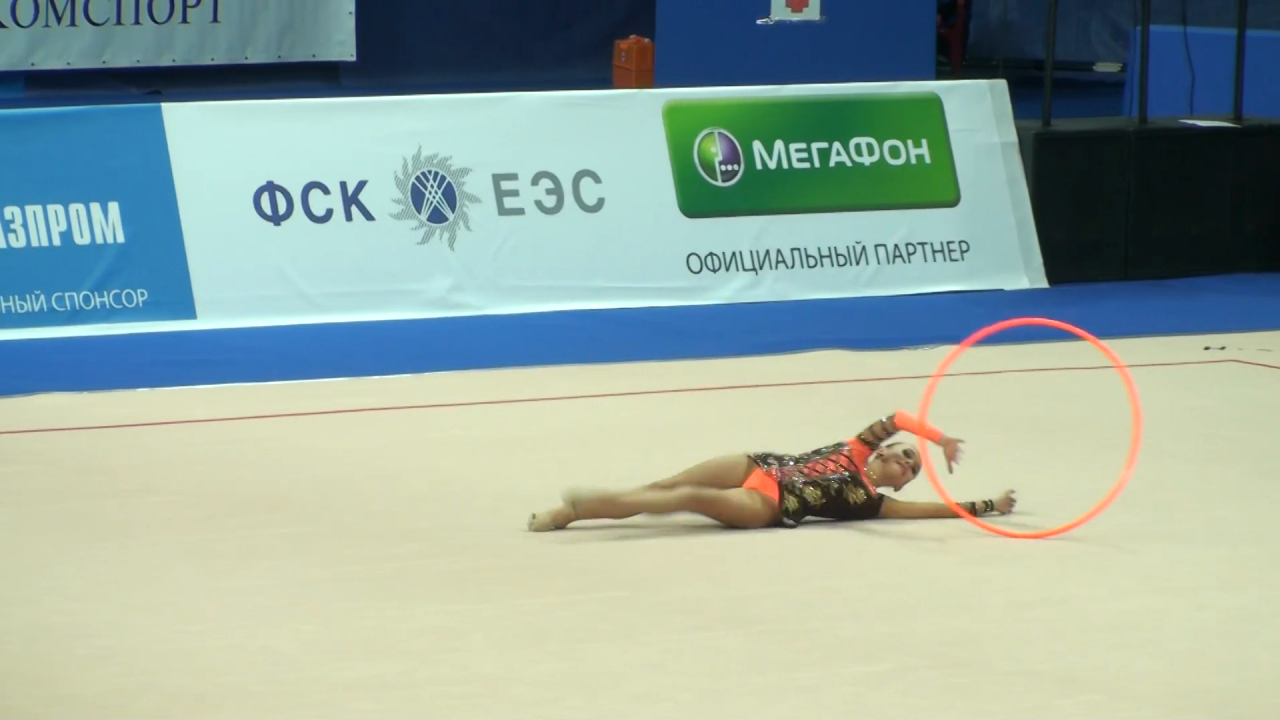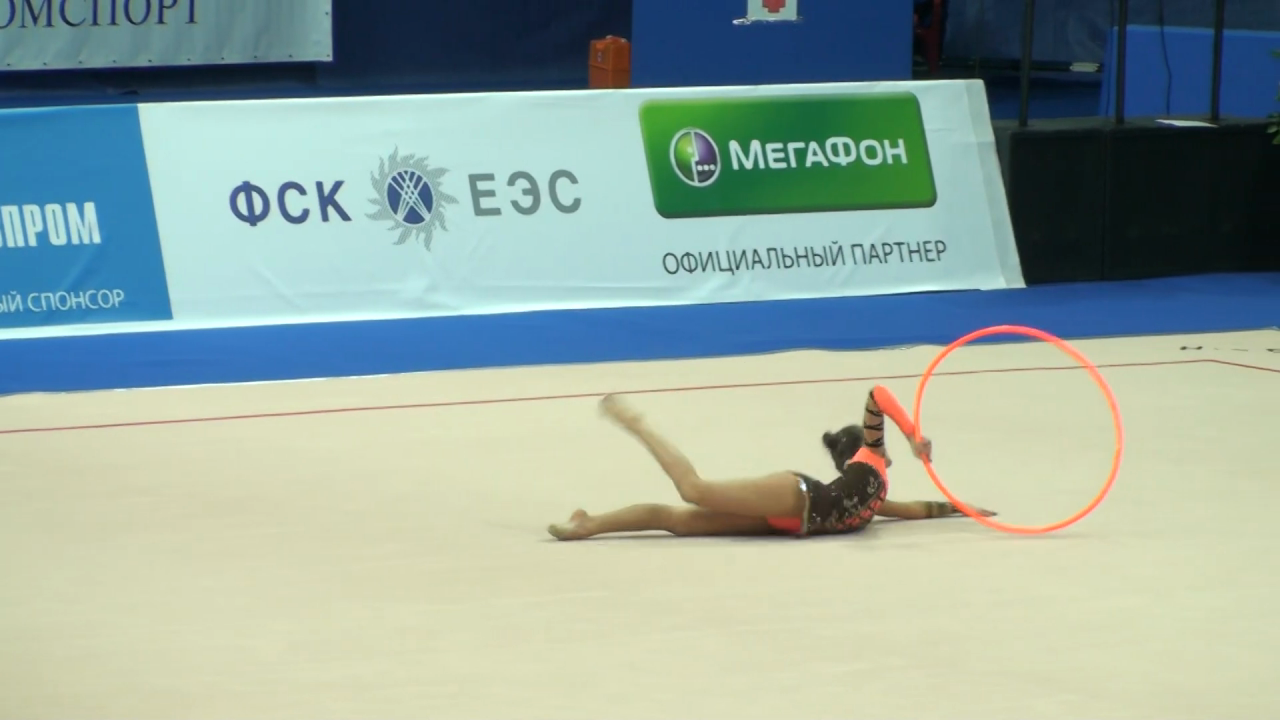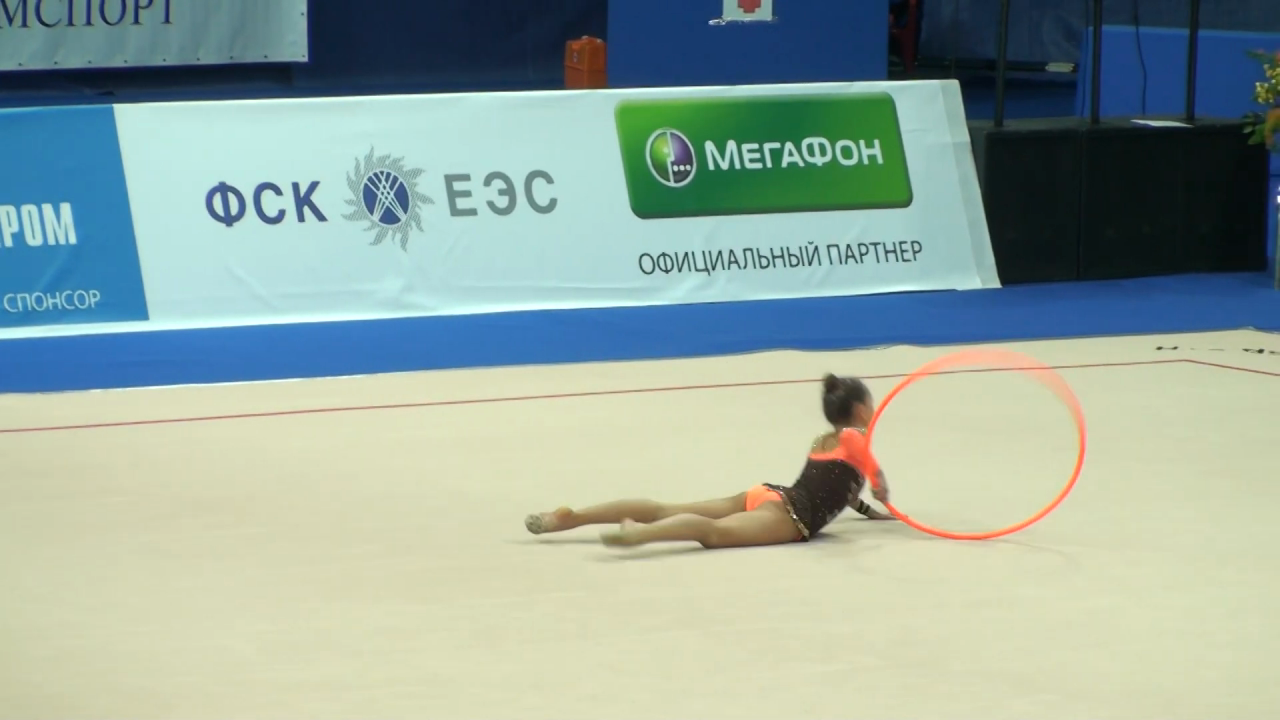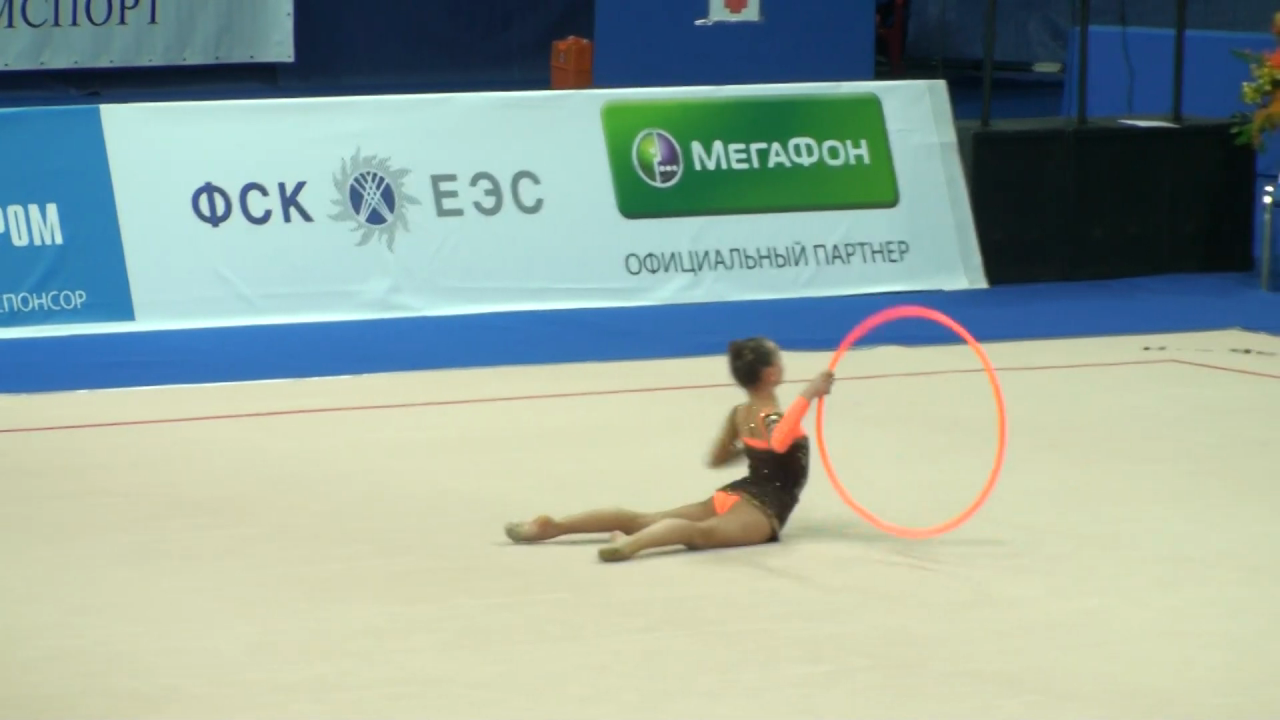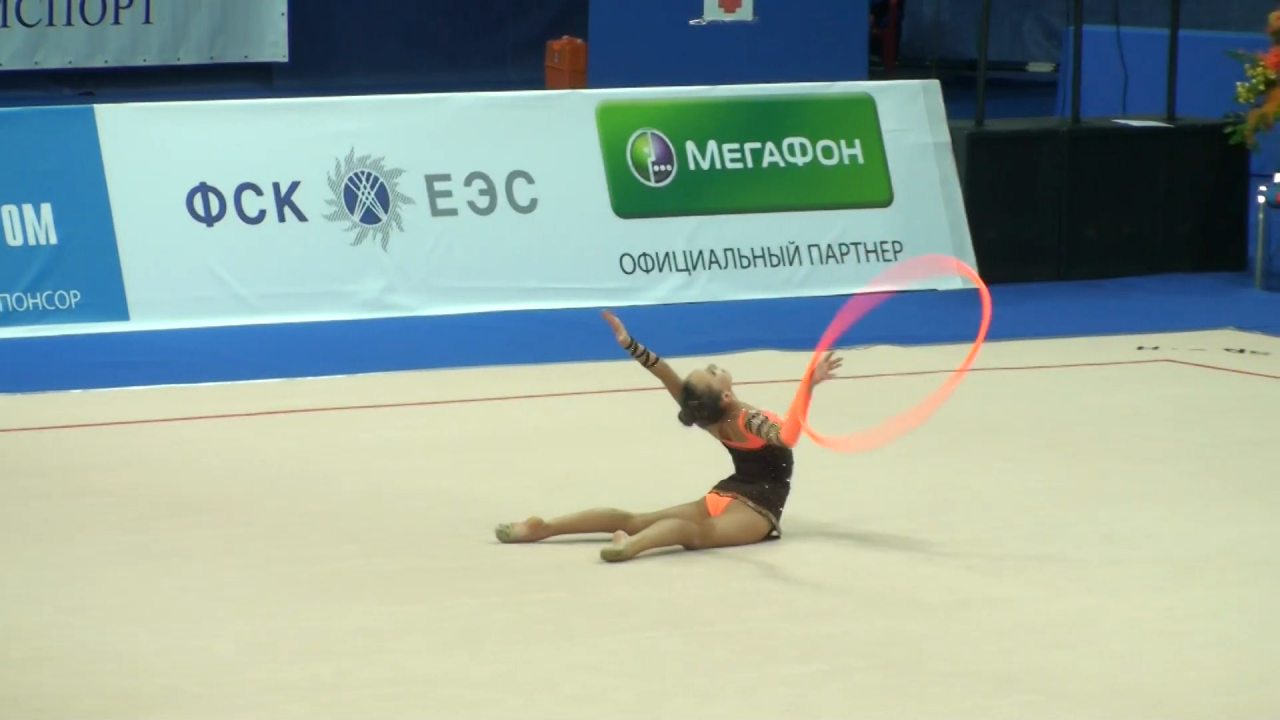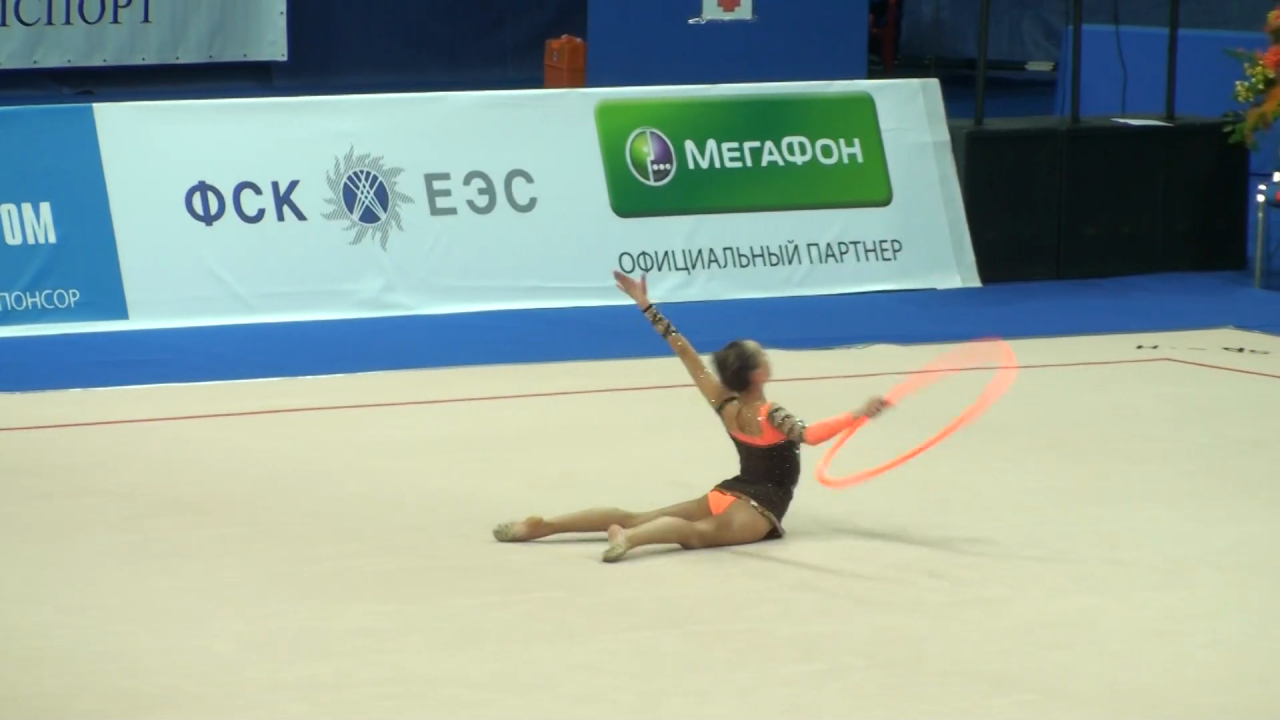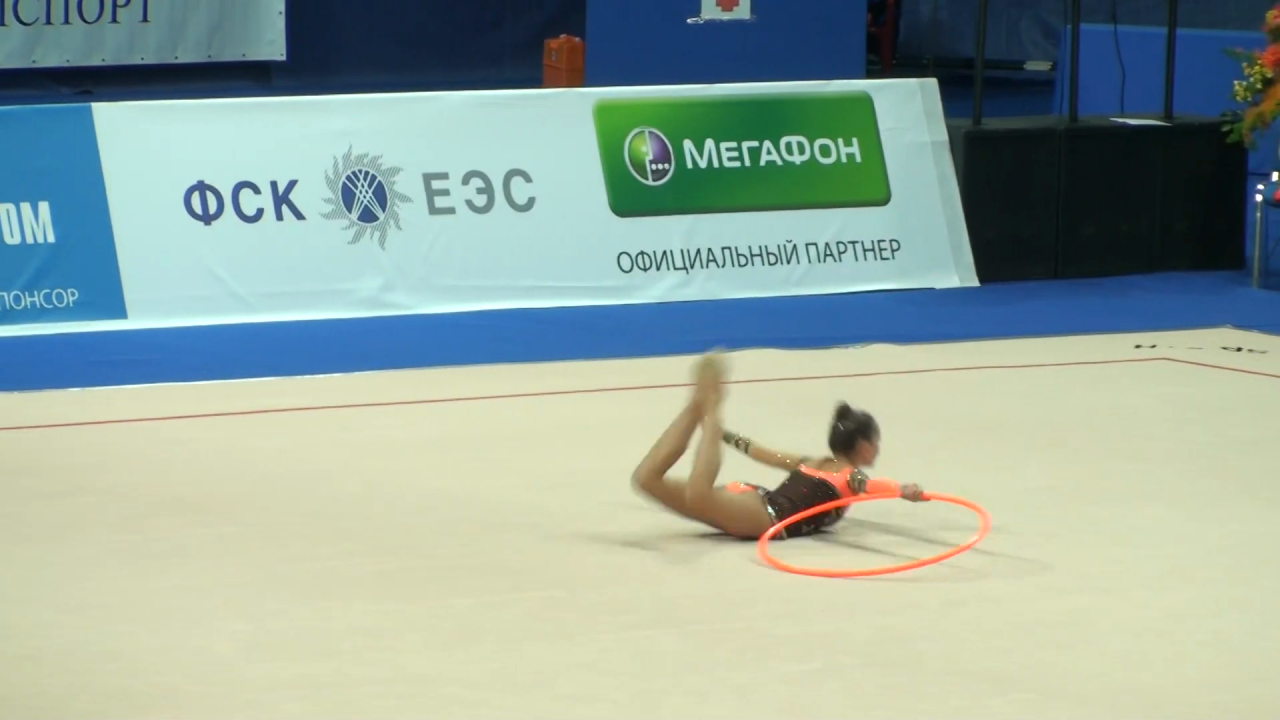
dt=0.3s
person 1, frame 1
left shoulder: (872, 501)
right shoulder: (855, 450)
left elbow: (937, 507)
right elbow: (895, 418)
left wrist: (991, 505)
right wrist: (938, 437)
left hip: (767, 505)
right hip: (760, 469)
left knee: (693, 497)
right knee: (663, 487)
person 1, frame 2
left shoulder: (873, 499)
right shoulder: (870, 455)
left elbow: (907, 508)
right elbow: (877, 393)
left wrist: (951, 508)
right wrist: (911, 433)
left hip: (795, 515)
right hip: (797, 498)
left knee: (681, 518)
right knee: (694, 490)
left ankle: (589, 524)
right ankle: (632, 420)
person 1, frame 3
left shoulder: (821, 443)
right shoulder: (854, 443)
right elbow: (851, 436)
left wrist: (870, 510)
right wrist: (878, 478)
left hip: (762, 496)
right hip: (787, 517)
left knee: (659, 509)
right knee: (712, 531)
left ankle: (568, 516)
right ankle: (639, 533)
person 1, frame 4
left shoulder: (740, 413)
right shoulder: (778, 420)
right elbow: (782, 443)
right wrist: (809, 392)
left hip: (729, 497)
right hip: (761, 512)
left knee: (640, 518)
right knee: (700, 532)
left ankle: (550, 525)
right ankle: (630, 544)
person 1, frame 5
right shoulder: (751, 421)
right elbow: (787, 436)
right wrist: (809, 383)
left hip: (723, 497)
right hip: (756, 510)
left knee: (632, 520)
person 1, frame 6
left shoulder: (724, 405)
right shoulder: (773, 416)
left elbow: (687, 353)
right elbow: (811, 435)
left wrist: (646, 306)
right wrist: (860, 413)
left hip: (721, 498)
right hip: (757, 512)
left knee: (641, 517)
right ankle: (629, 537)
person 1, frame 7
left shoulder: (812, 465)
right shoulder: (852, 478)
left elbow: (759, 451)
left wrist: (724, 435)
left hip: (750, 502)
right hip: (765, 517)
